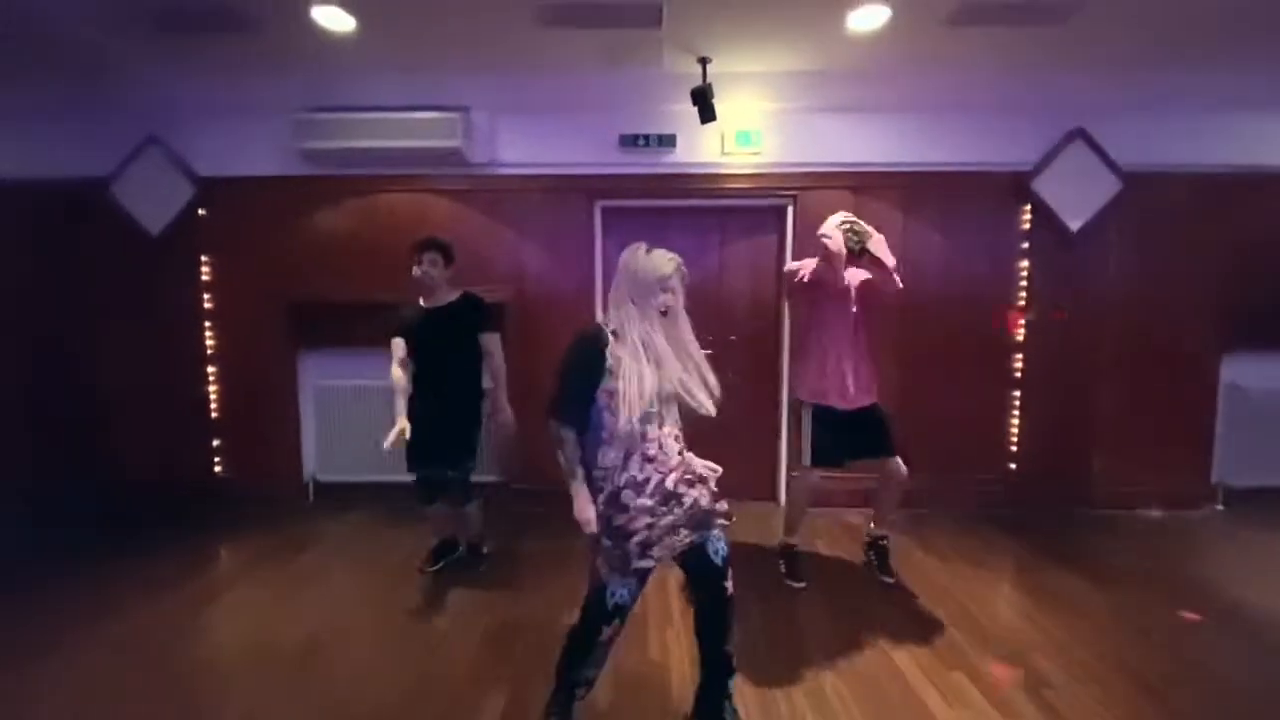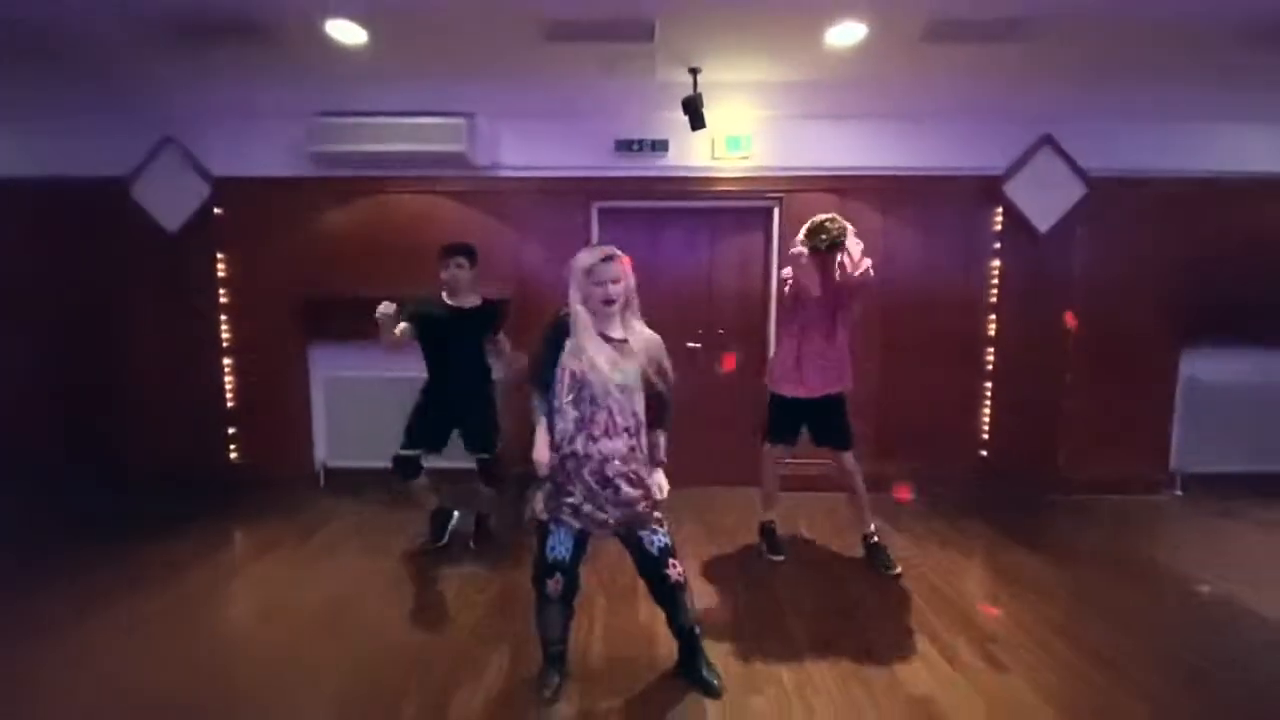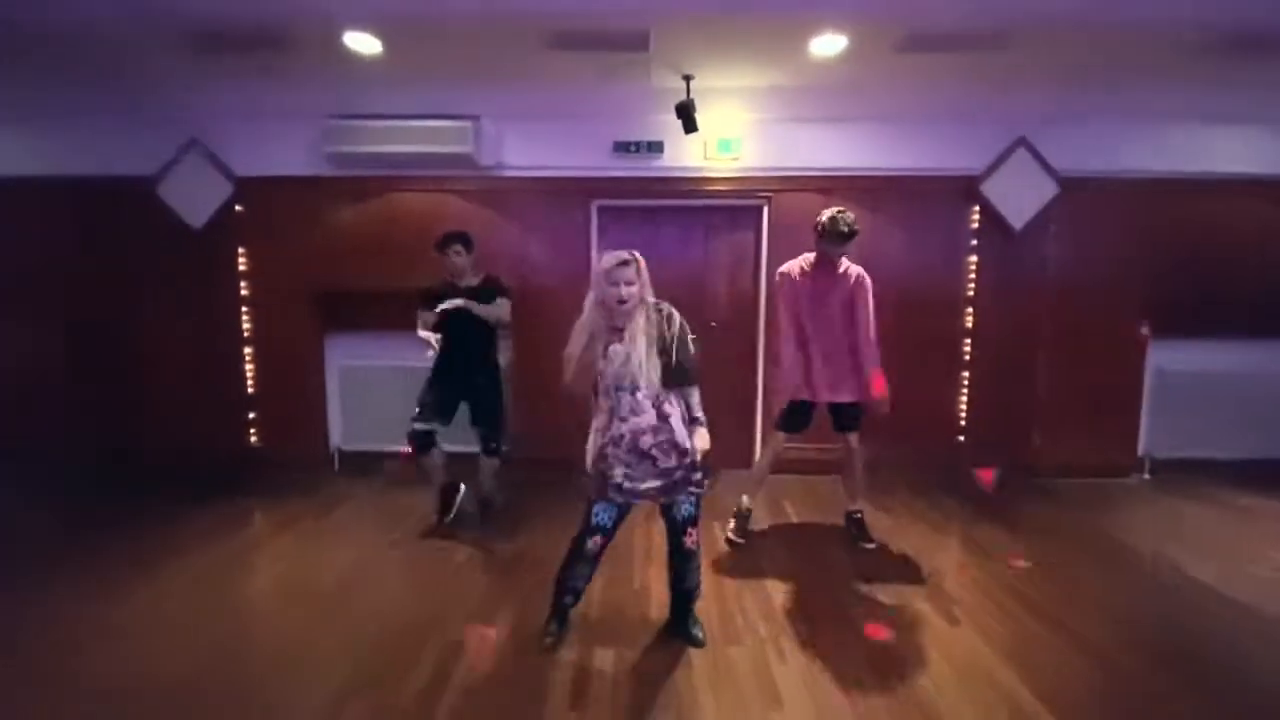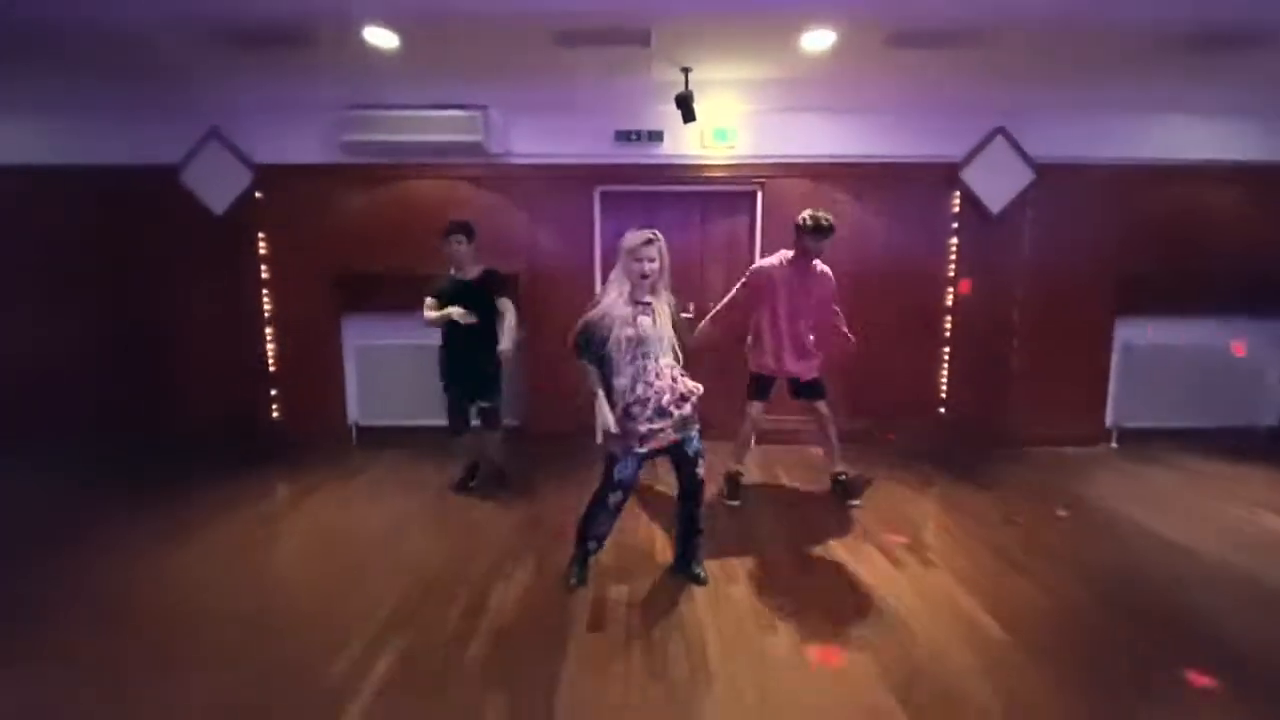
dt=0.4s
person 1, frame 1
left shoulder: (670, 346)
right shoulder: (596, 346)
right elbow: (565, 423)
left wrist: (688, 458)
right wrist: (579, 491)
left hip: (685, 491)
right hip: (626, 502)
left knee: (717, 593)
right knee: (609, 608)
person 1, frame 2
left shoulder: (646, 343)
right shoulder: (567, 330)
left elbow: (657, 412)
right elbow: (540, 388)
left wrist: (657, 467)
right wrist: (541, 436)
left hip: (626, 475)
right hip: (570, 473)
left knee: (665, 568)
right knee: (554, 572)
left ankle: (692, 655)
right ankle: (554, 661)
person 1, frame 3
left shoulder: (662, 319)
right shoulder: (595, 335)
left elbow: (686, 376)
left wrist: (699, 424)
right wrist: (596, 441)
left hip: (670, 448)
right hip: (618, 454)
left knee: (685, 536)
right knee: (592, 537)
left ankle: (682, 613)
right ankle: (559, 614)
person 1, frame 4
left shoulder: (665, 303)
right shoulder: (608, 308)
right elbow: (588, 357)
left wrist: (684, 380)
right wrist: (601, 403)
left hip: (677, 408)
right hip: (633, 415)
left knee: (693, 482)
right knee: (616, 488)
left ankle: (687, 556)
person 2, frame 1
left shoulder: (855, 276)
right shoulder: (800, 274)
left elbow: (889, 286)
right elbow: (830, 277)
left wrist: (872, 242)
right wrist: (831, 232)
left hip: (859, 392)
right hip: (821, 393)
left knee: (896, 472)
right knee: (809, 475)
left ankle: (877, 542)
right ankle: (788, 546)
person 2, frame 2
left shoulder: (846, 275)
right shoulder: (792, 275)
left elbow: (859, 276)
right elbow: (809, 290)
left wrist: (848, 238)
right wrist: (802, 246)
left hip: (828, 384)
right hip: (788, 381)
left knee: (847, 463)
right knee: (774, 454)
left ankle: (871, 538)
right ankle: (768, 524)
person 2, frame 3
left shoulder: (856, 278)
right shoulder: (789, 274)
left elbow: (864, 330)
right elbow: (786, 332)
left wrist: (874, 380)
right wrist: (786, 378)
left hip: (845, 379)
right hip: (801, 379)
left knee: (853, 445)
right knee: (775, 444)
left ankle: (854, 513)
right ankle: (744, 510)
person 2, frame 4
left shoulder: (824, 276)
right shoulder: (766, 270)
left elbow: (829, 312)
right elbow: (736, 301)
left wrist: (845, 335)
right wrist: (707, 326)
left hip: (804, 358)
right hip: (766, 355)
left knee: (823, 413)
right knee: (753, 415)
left ankle: (839, 474)
right ankle: (734, 474)
person 3, frame 1
left shoulder: (473, 307)
right shoulder: (408, 318)
left elbow: (493, 354)
right elbow: (399, 365)
left wrist: (501, 401)
right wrist: (401, 415)
left hip: (464, 407)
right hip: (423, 409)
left knee: (456, 483)
right knee: (427, 484)
left ankle: (474, 543)
right ankle: (448, 542)
person 3, frame 2
left shoulder: (490, 310)
right shoulder: (425, 309)
left elbow: (499, 343)
right elbow: (396, 339)
left wrist: (509, 357)
right wrist: (385, 325)
left hip: (477, 397)
right hip: (436, 396)
left knee: (488, 465)
right knee: (404, 460)
left ankle: (483, 519)
right ankle: (442, 512)
person 3, frame 3
left shoulder: (491, 285)
right shoulder: (435, 292)
left elbow: (504, 314)
right elbow: (422, 328)
left wrist: (465, 304)
right wrist: (431, 337)
left hip: (484, 373)
right hip: (446, 373)
left knee: (491, 437)
right knee: (419, 434)
left ankle: (485, 498)
right ankle: (448, 489)
person 3, frame 4
left shoulder: (490, 279)
right shoulder: (442, 283)
left elbow: (508, 311)
right elbow: (427, 315)
left wrist: (507, 339)
right wrist: (449, 312)
left hip: (485, 355)
right hip: (454, 357)
left knee: (489, 413)
right knee: (457, 419)
left ankle: (492, 466)
right ankle: (473, 466)
